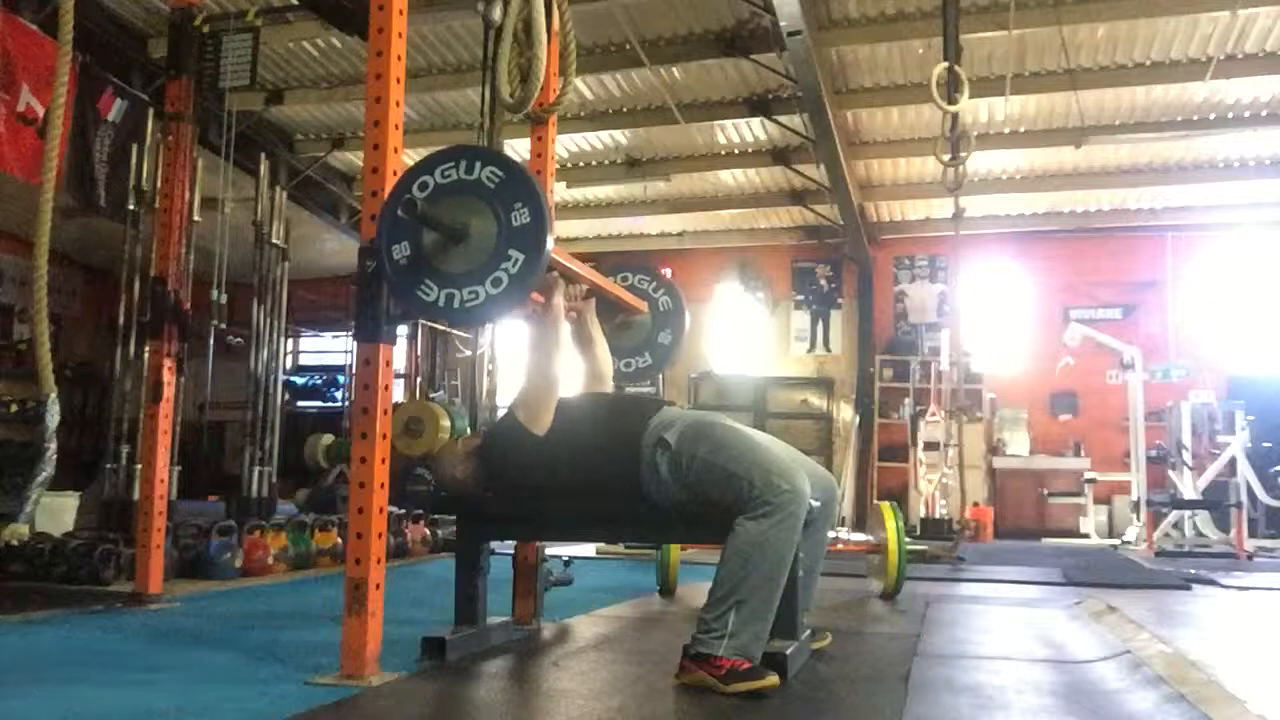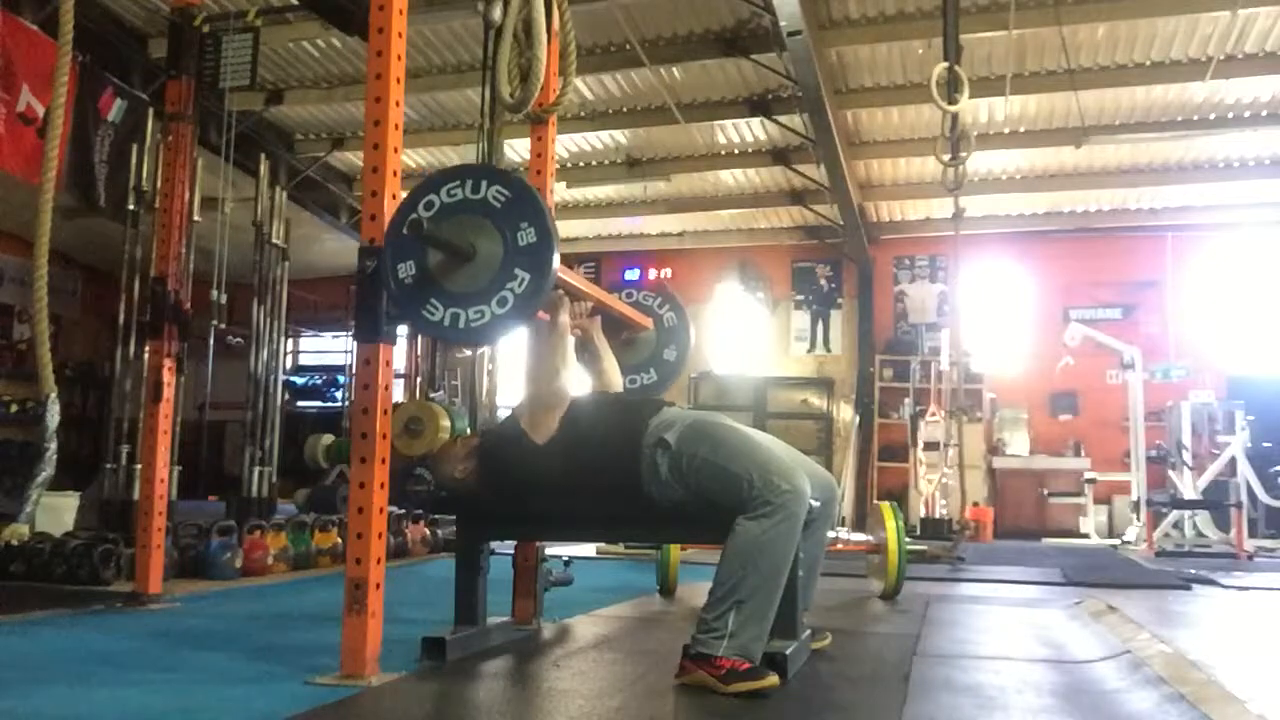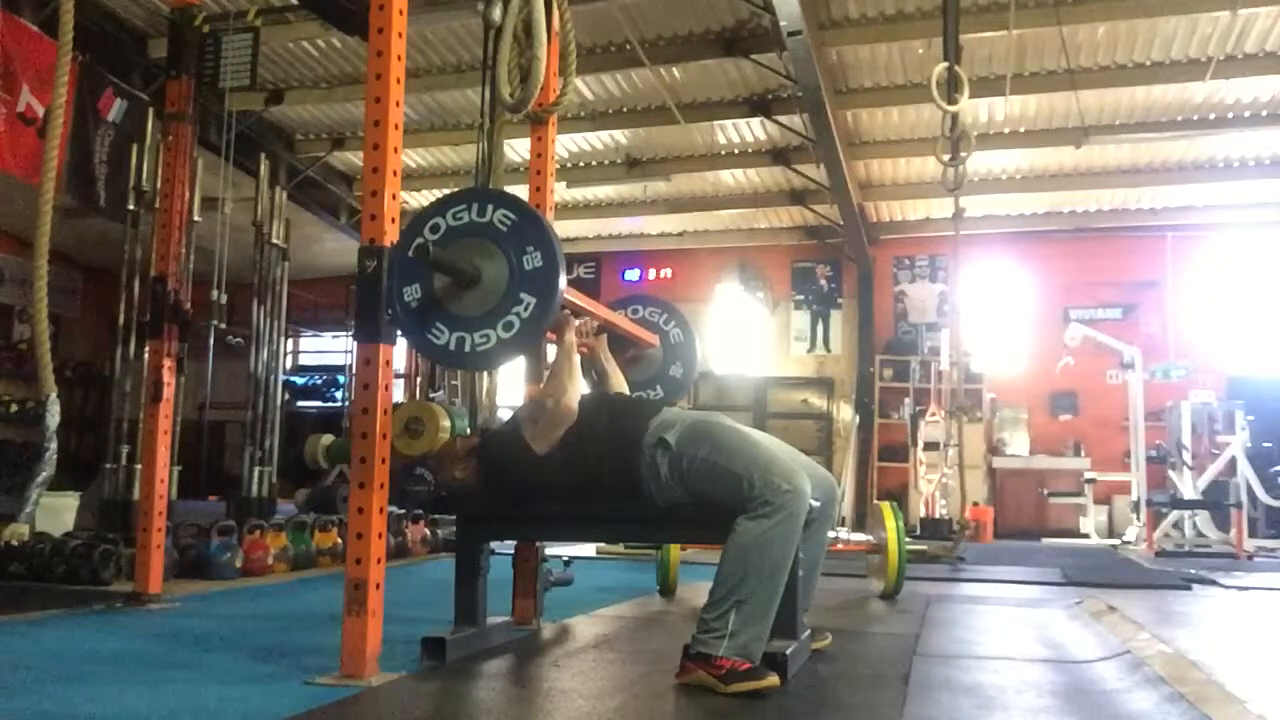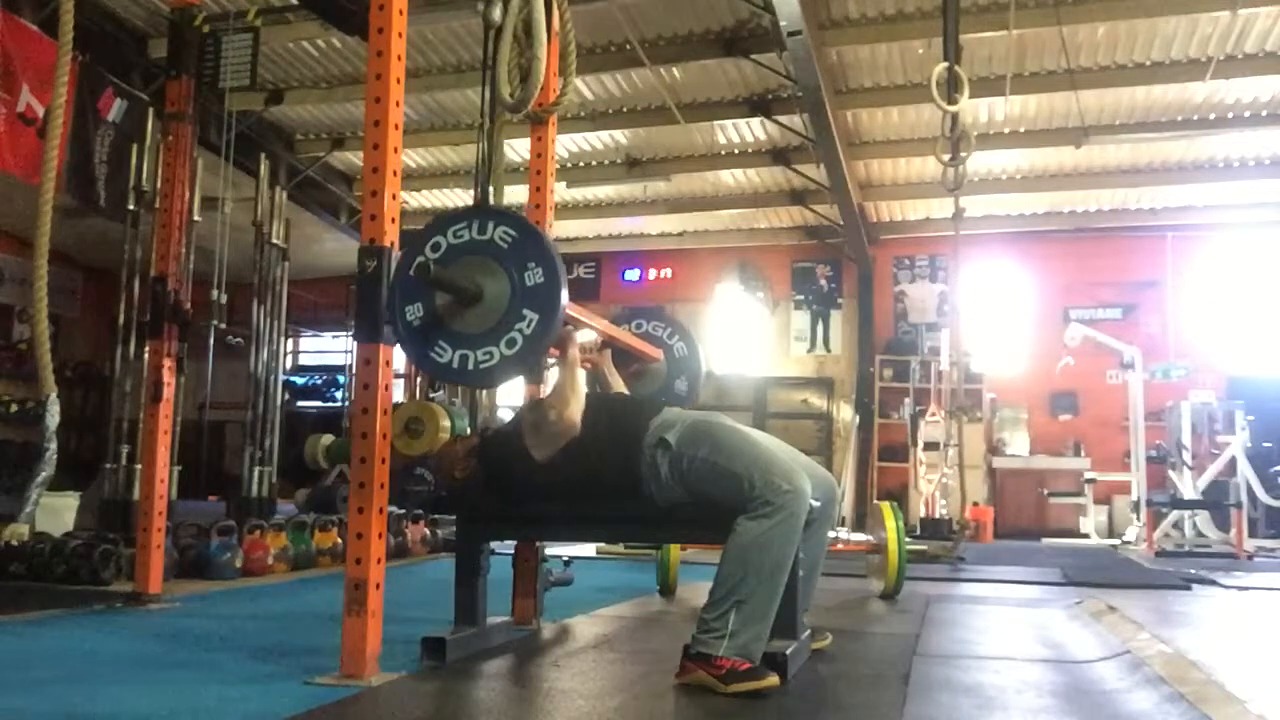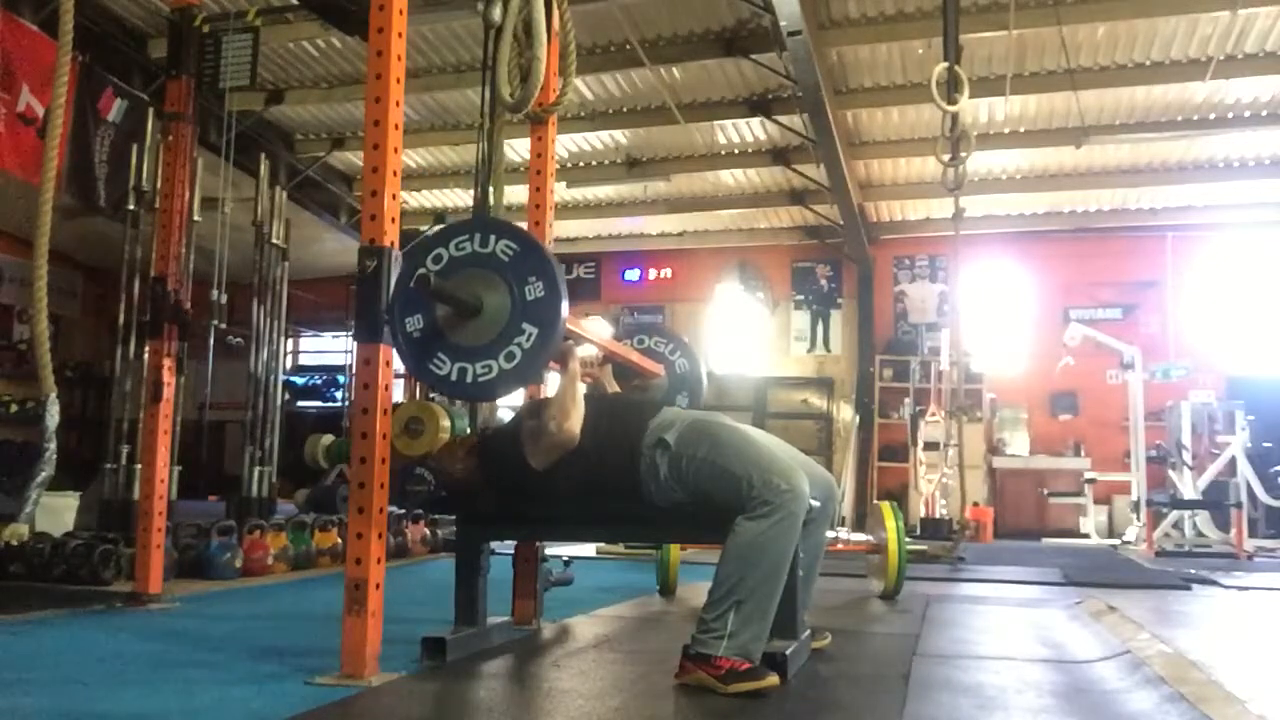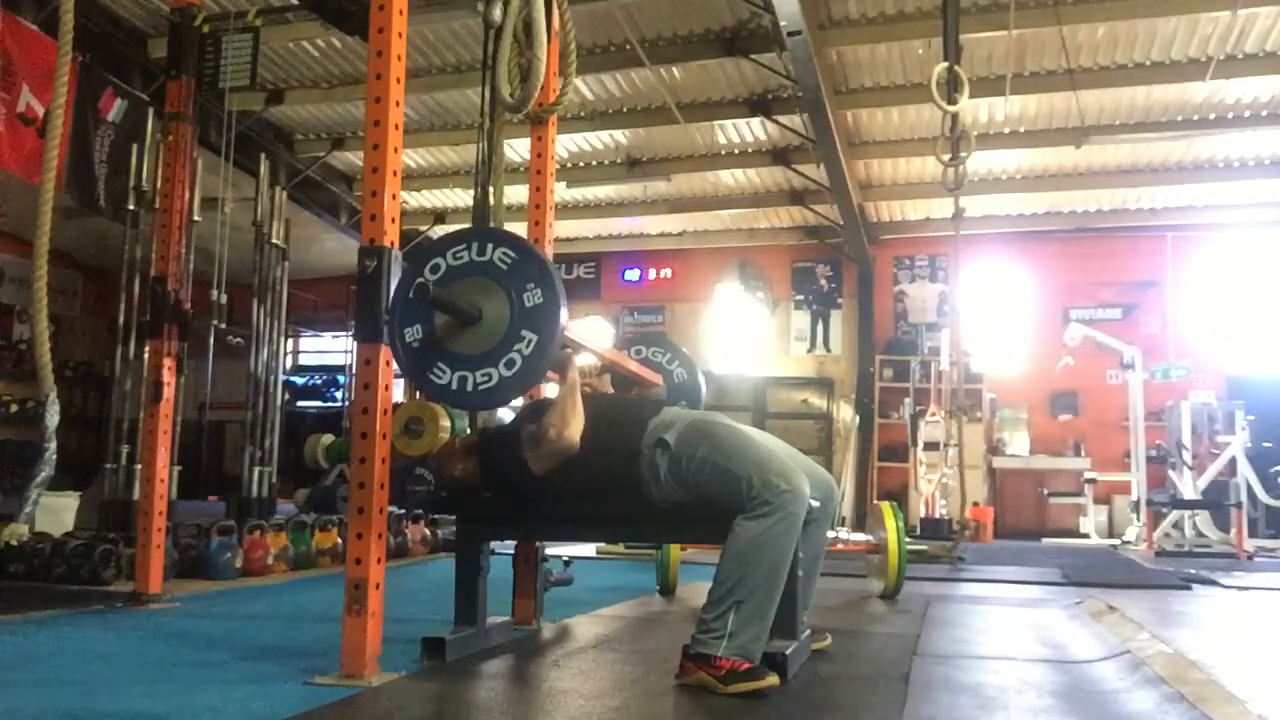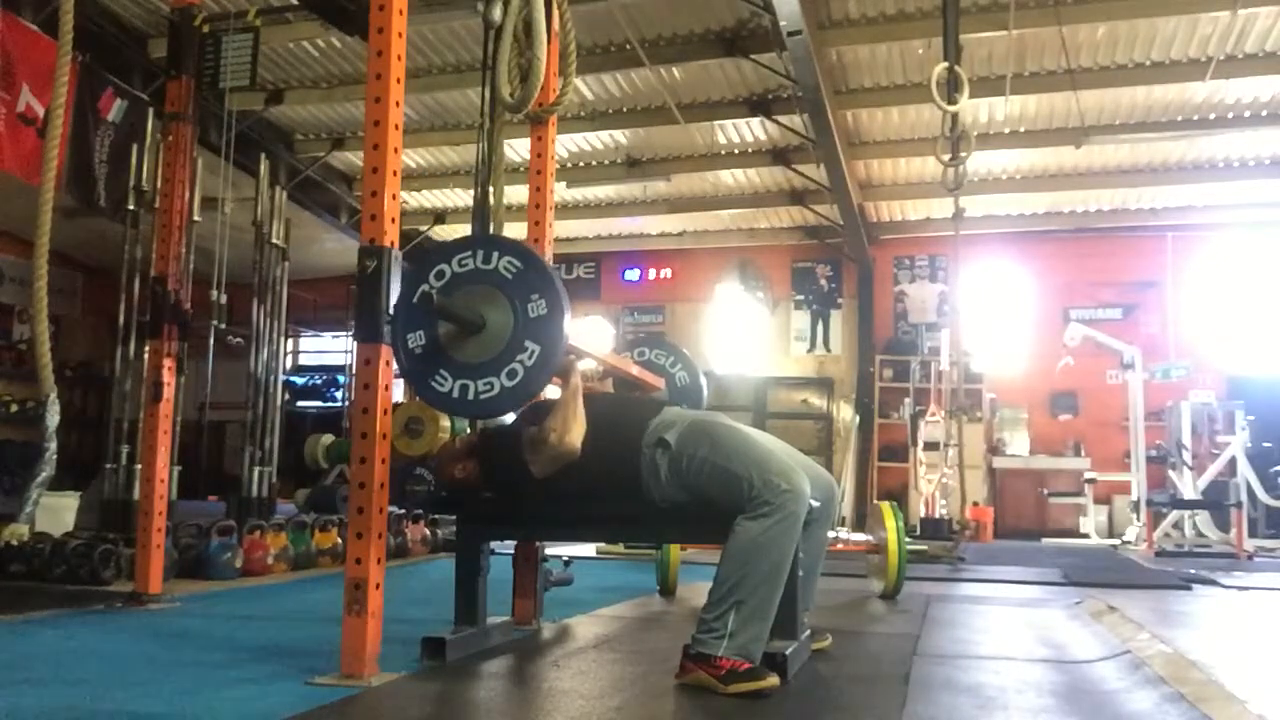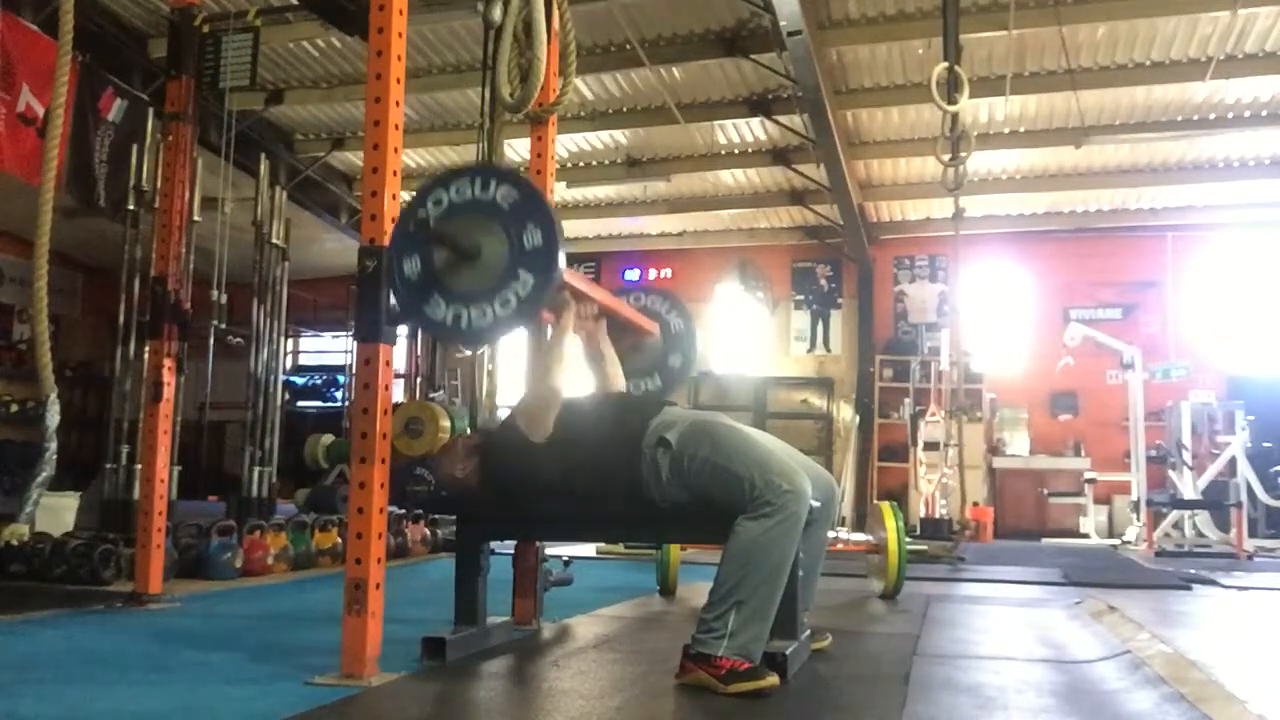
dt=0.4s
person 1, frame 1
left shoulder: (512, 445)
right shoulder: (504, 452)
left elbow: (601, 383)
right elbow: (544, 379)
left wrist: (587, 318)
right wrist: (553, 305)
left knee: (818, 490)
right knee: (782, 491)
left ankle: (780, 622)
right ankle: (715, 653)
person 1, frame 2
right shoulder: (502, 454)
left elbow: (610, 398)
right elbow: (553, 392)
left wrist: (593, 334)
right wrist: (558, 321)
left knee: (818, 491)
right knee: (782, 491)
right ankle: (715, 653)
person 1, frame 3
left shoulder: (510, 446)
right shoulder: (501, 455)
left elbow: (616, 408)
right elbow: (562, 406)
left wrist: (599, 352)
right wrist: (564, 340)
left knee: (818, 491)
right knee: (782, 491)
left ankle: (780, 620)
right ankle: (716, 653)
person 1, frame 4
left shoulder: (507, 444)
right shoulder: (500, 454)
left elbow: (619, 416)
right elbow: (565, 420)
left wrist: (603, 366)
right wrist: (569, 354)
left knee: (818, 491)
right knee: (783, 492)
left ankle: (780, 621)
right ankle: (716, 652)
person 1, frame 5
left shoulder: (511, 443)
right shoulder: (500, 452)
right elbow: (564, 431)
left wrist: (605, 380)
right wrist: (570, 367)
left knee: (817, 490)
right knee: (782, 492)
left ankle: (779, 620)
right ankle: (715, 653)
person 1, frame 6
left shoulder: (515, 442)
right shoulder: (502, 452)
right elbow: (564, 438)
left wrist: (602, 389)
right wrist: (569, 376)
left knee: (818, 491)
right knee: (782, 492)
right ankle: (715, 653)
person 1, frame 7
left shoulder: (514, 441)
right shoulder: (501, 453)
right elbow: (565, 443)
left wrist: (602, 391)
right wrist: (571, 381)
left knee: (817, 491)
right knee: (782, 492)
left ankle: (780, 621)
right ankle: (716, 653)
person 1, frame 8
left shoulder: (511, 450)
right shoulder: (504, 457)
left elbow: (612, 404)
right elbow: (548, 388)
left wrist: (598, 338)
right wrist: (563, 319)
left knee: (817, 489)
right knee: (784, 490)
right ankle: (716, 652)
